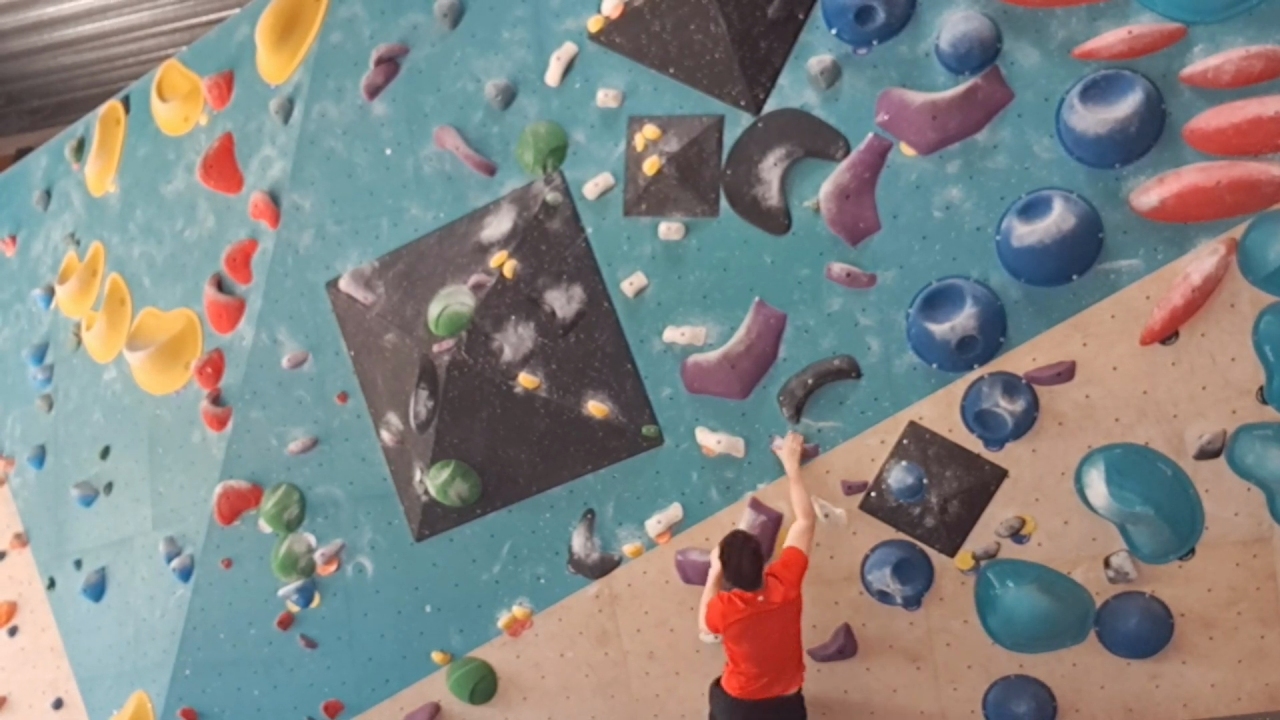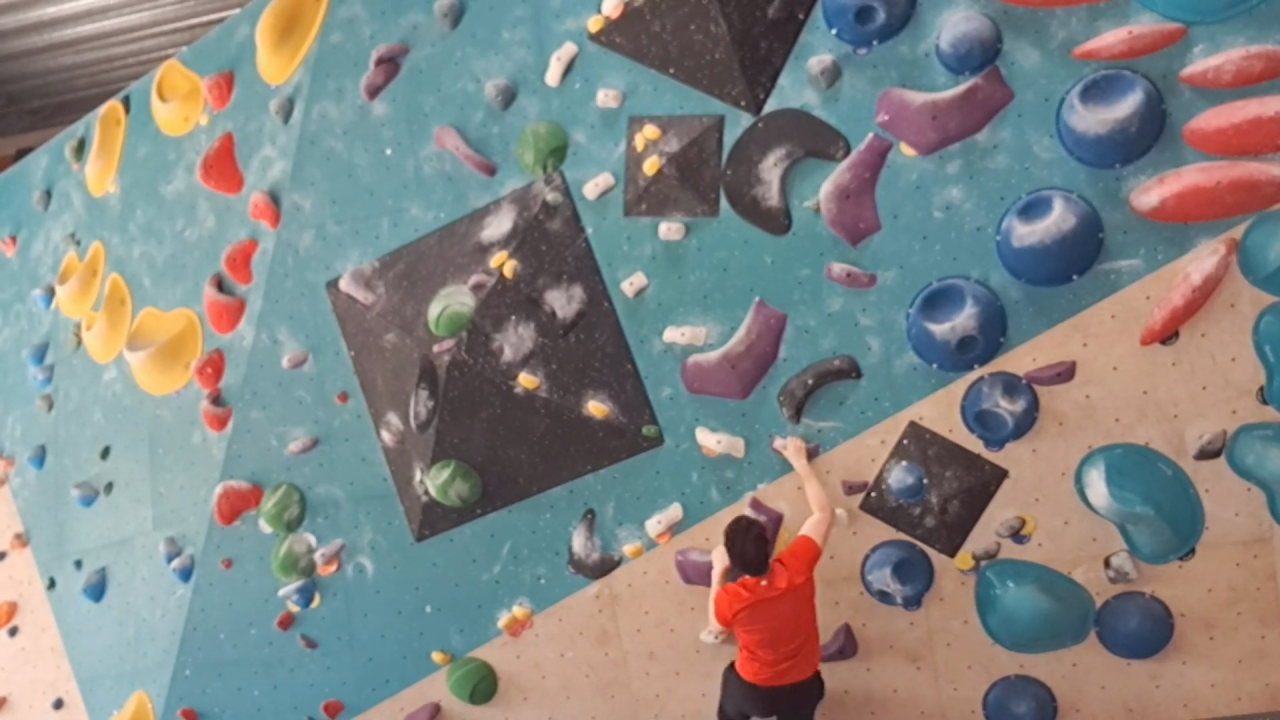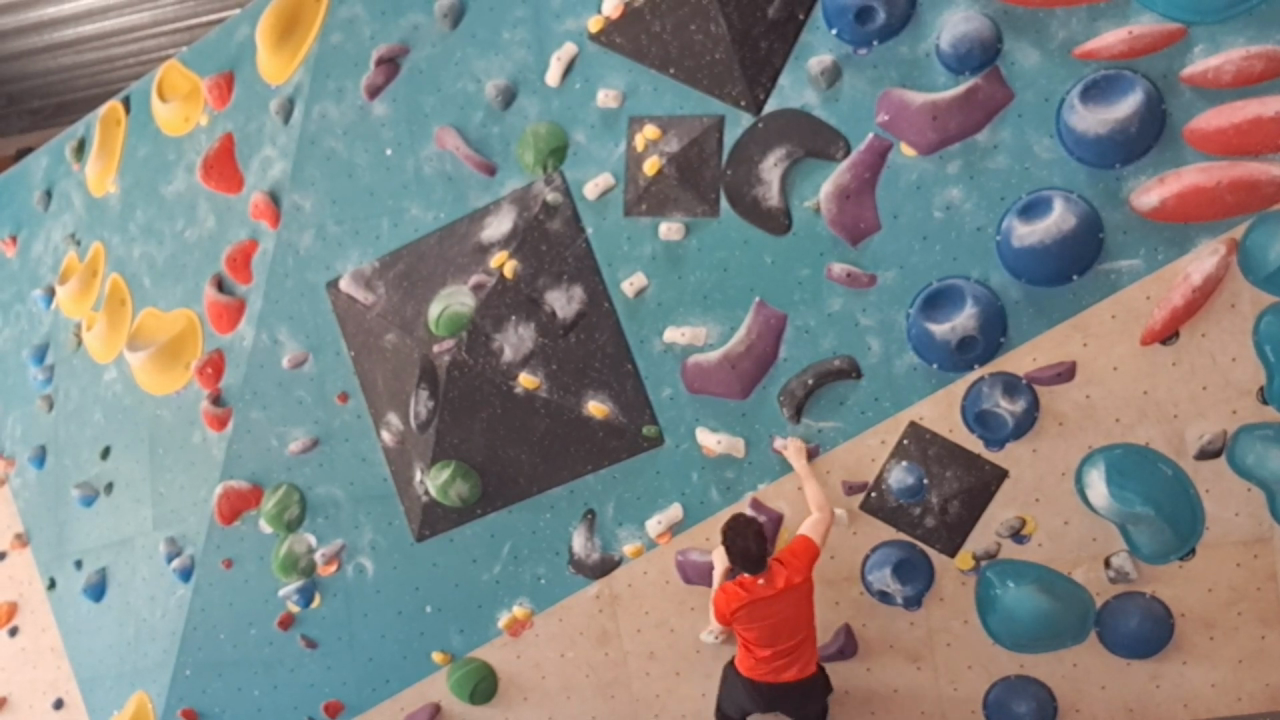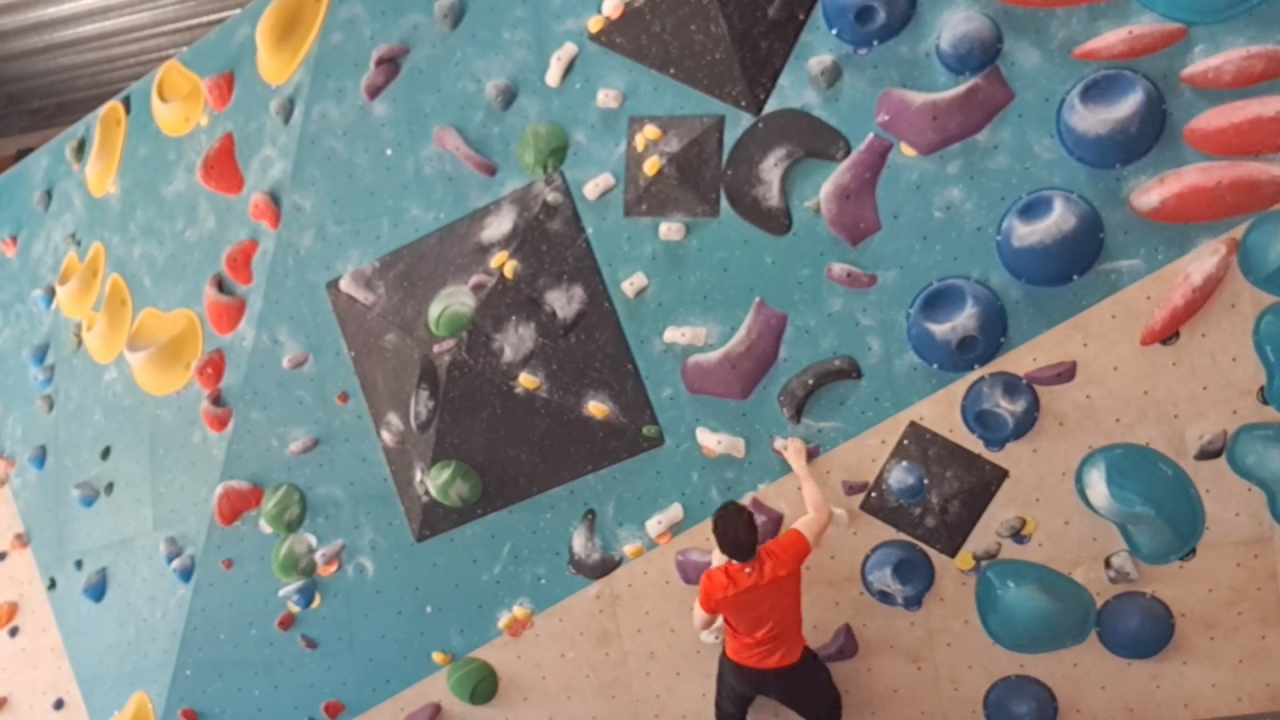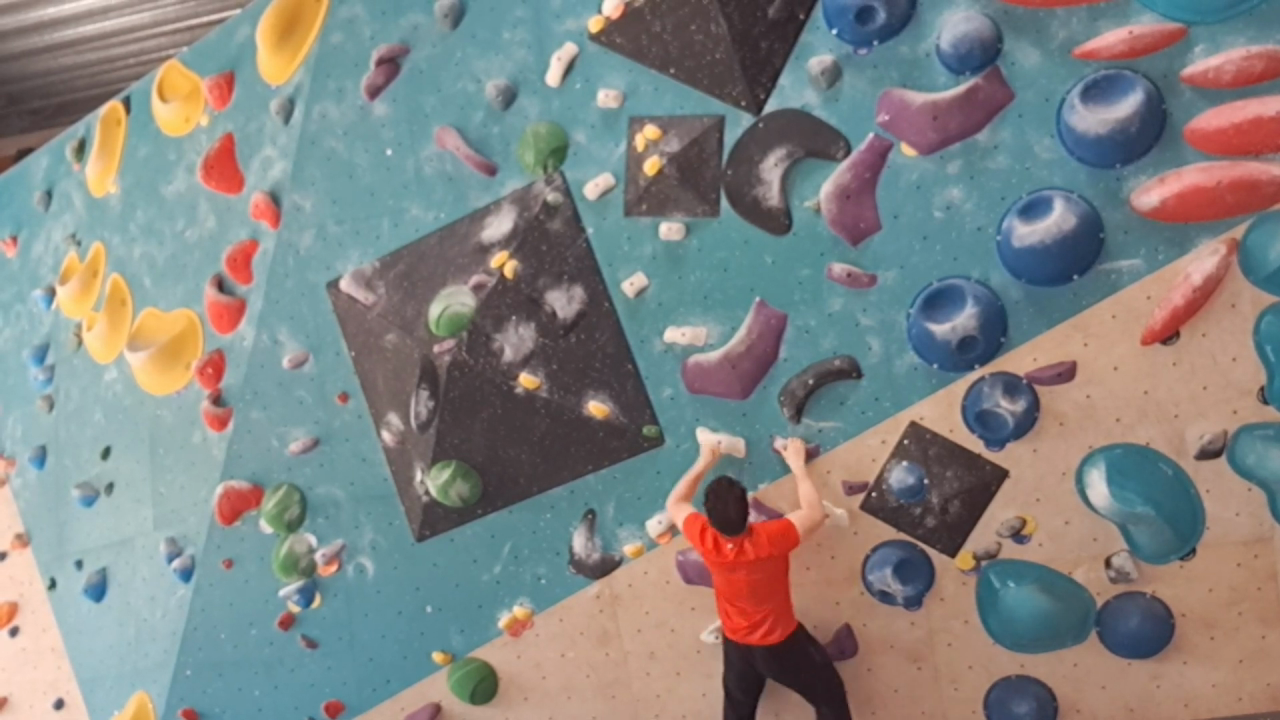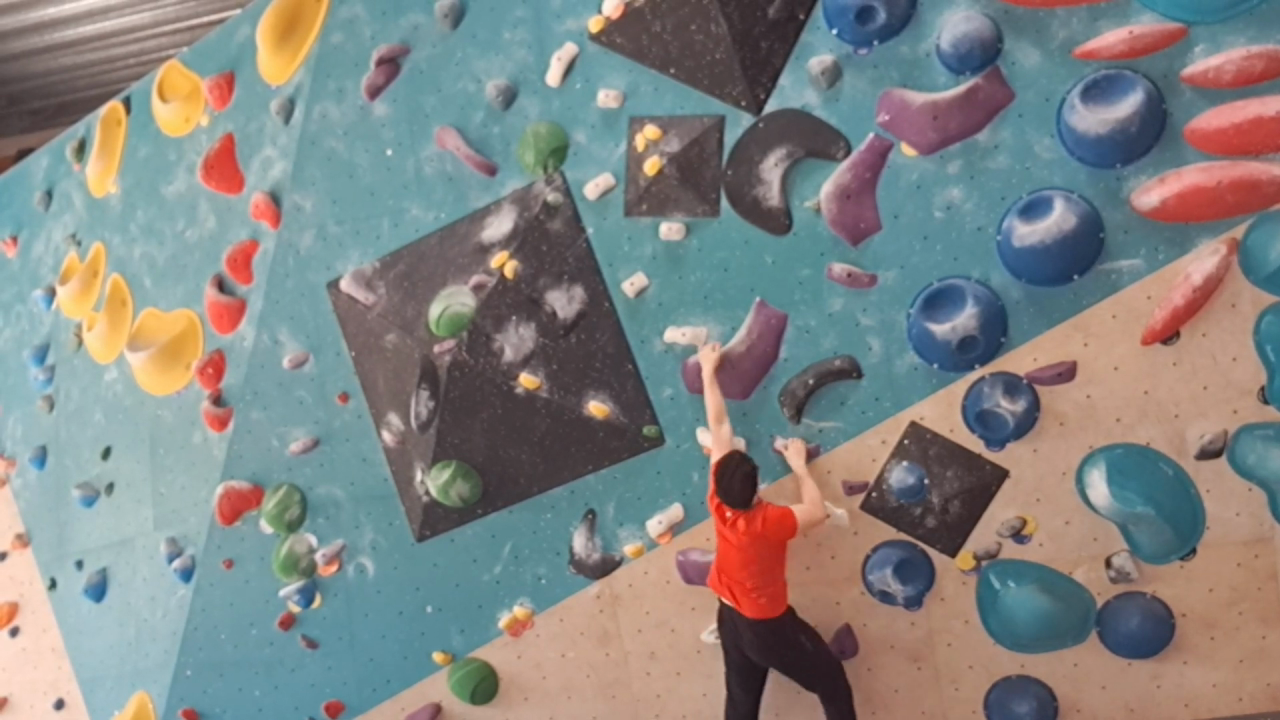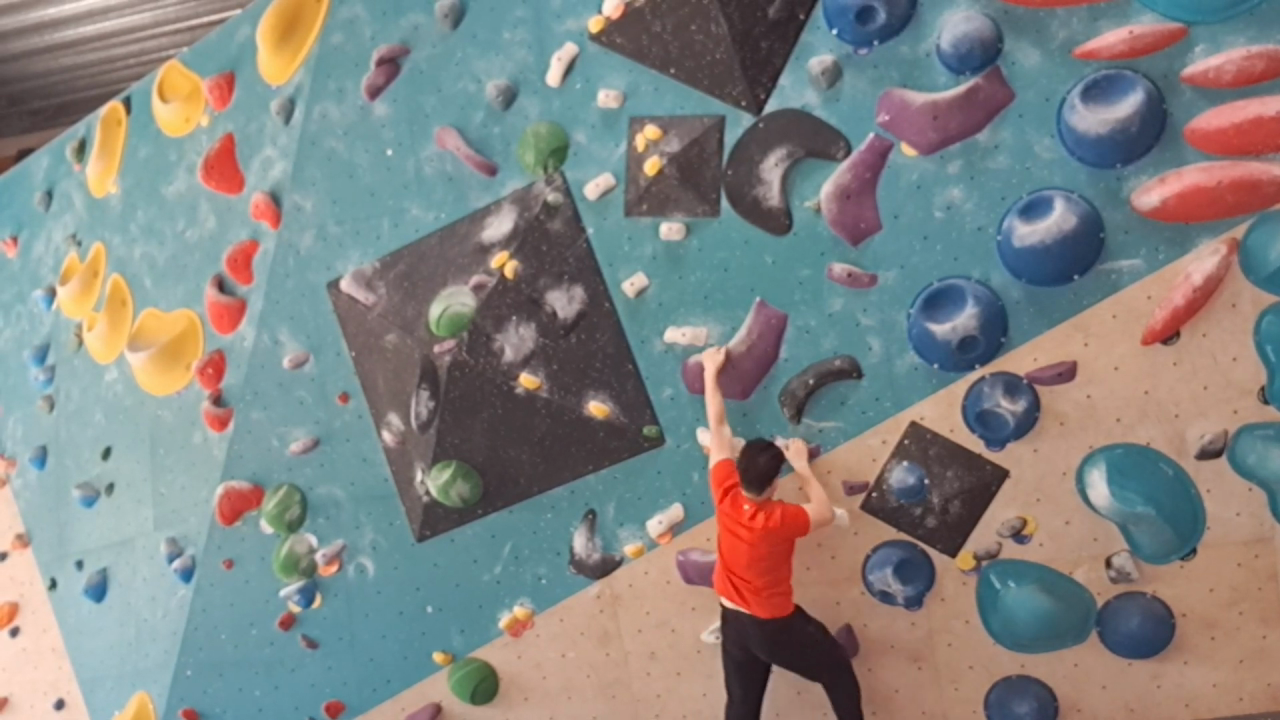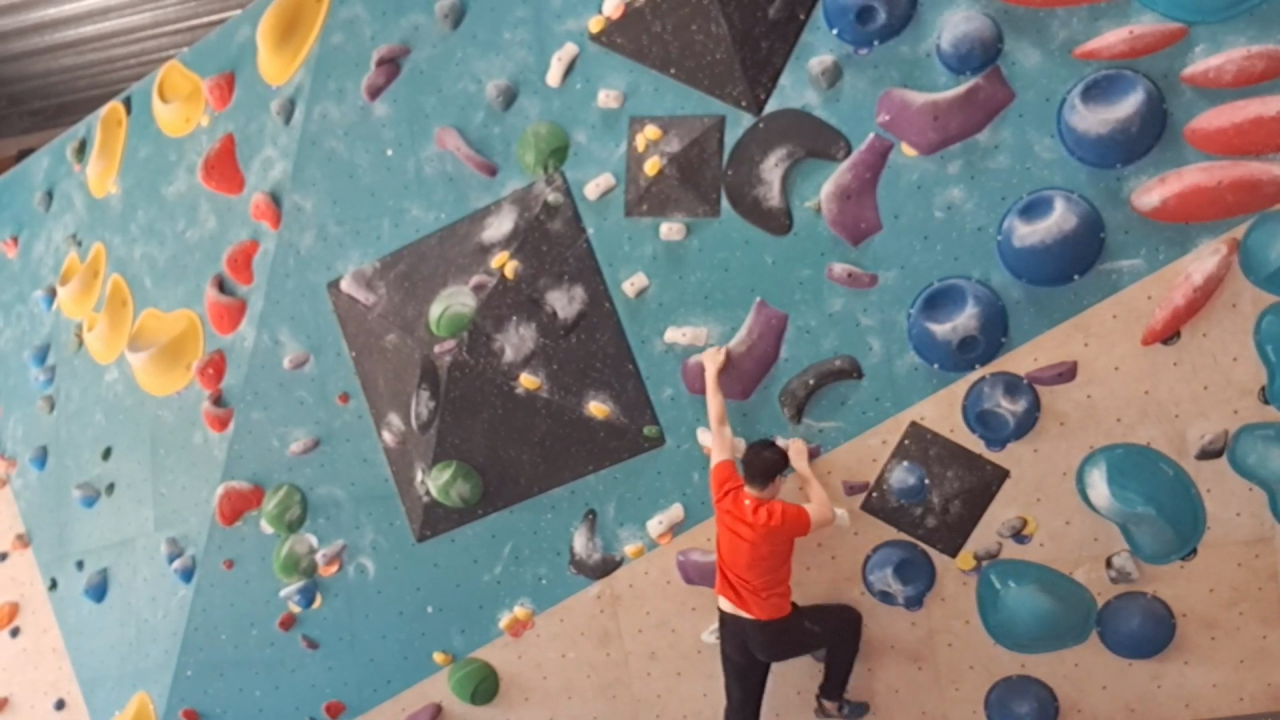
dt=0.2s
person 1, frame 1
left shoulder: (723, 609)
right shoulder: (786, 584)
left elbow: (705, 625)
right elbow: (805, 520)
left wrist: (714, 572)
right wrist: (791, 463)
person 1, frame 2
left shoulder: (730, 598)
right shoulder: (797, 568)
left elbow: (716, 626)
right elbow: (824, 513)
left wrist: (718, 572)
right wrist: (800, 462)
left hip: (751, 688)
right hip: (801, 687)
person 1, frame 3
left shoulder: (728, 597)
right shoulder: (796, 566)
left elbow: (717, 628)
right elbow: (823, 513)
left wrist: (719, 573)
right wrist: (800, 463)
left hip: (750, 684)
right hip: (802, 685)
person 1, frame 4
left shoulder: (715, 583)
right shoulder: (783, 557)
left elbow: (701, 623)
right elbow: (821, 513)
right wrist: (799, 464)
left hip: (739, 668)
right hip: (791, 668)
person 1, frame 5
left shoulder: (706, 540)
right shoulder: (770, 539)
left elbow: (674, 504)
right elbow: (815, 513)
left wrist: (702, 464)
right wrist: (797, 464)
left hip: (738, 646)
right hip: (783, 644)
person 1, frame 6
left shoulder: (716, 501)
right shoulder: (769, 522)
left elbow: (719, 426)
right elbow: (817, 511)
left wrist: (709, 371)
right wrist: (799, 465)
left hip: (730, 620)
right hip: (771, 625)
right knee: (831, 683)
person 1, frame 7
left shoulder: (724, 496)
right shoulder: (780, 518)
left elbow: (718, 427)
right elbow: (825, 512)
left wrist: (710, 372)
right wrist: (801, 465)
left hip: (734, 623)
right hip: (777, 626)
right knee: (839, 673)
person 1, frame 8
left shoulder: (725, 496)
right shoulder: (781, 517)
left elbow: (719, 429)
right elbow: (827, 513)
left wrist: (711, 372)
right wrist: (803, 467)
left hip: (732, 627)
right hip: (774, 629)
right knee: (847, 619)
